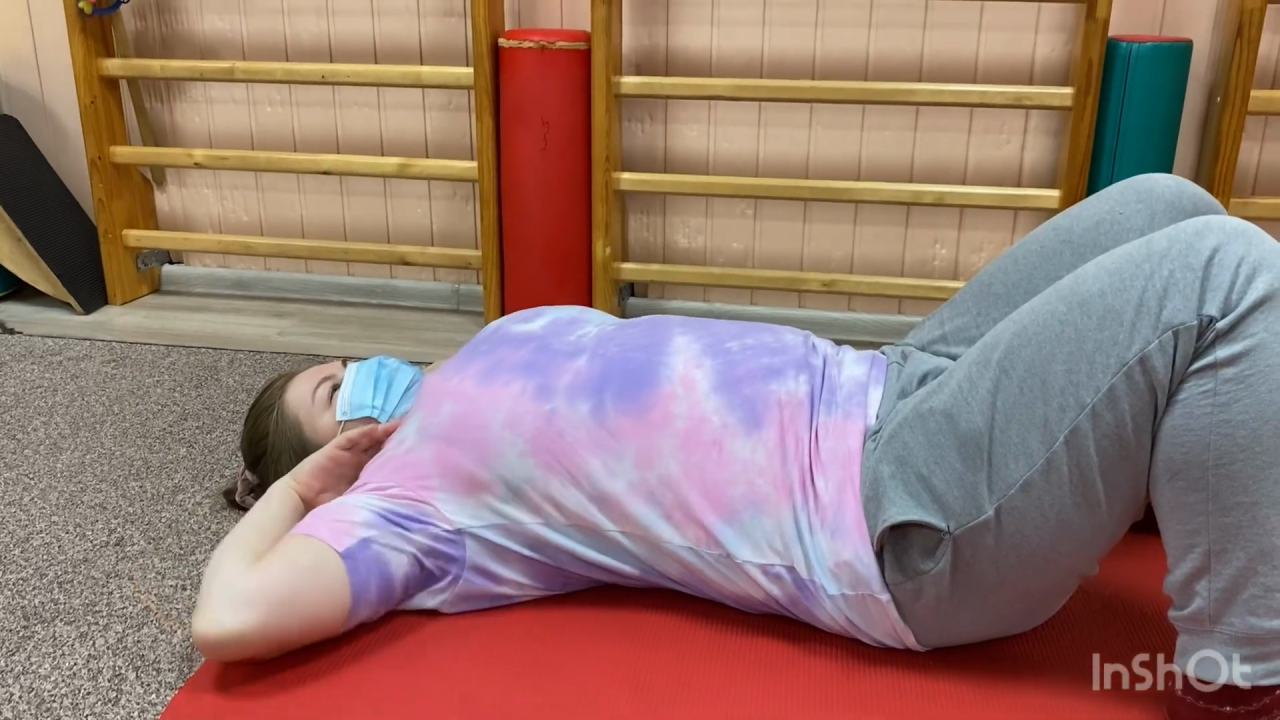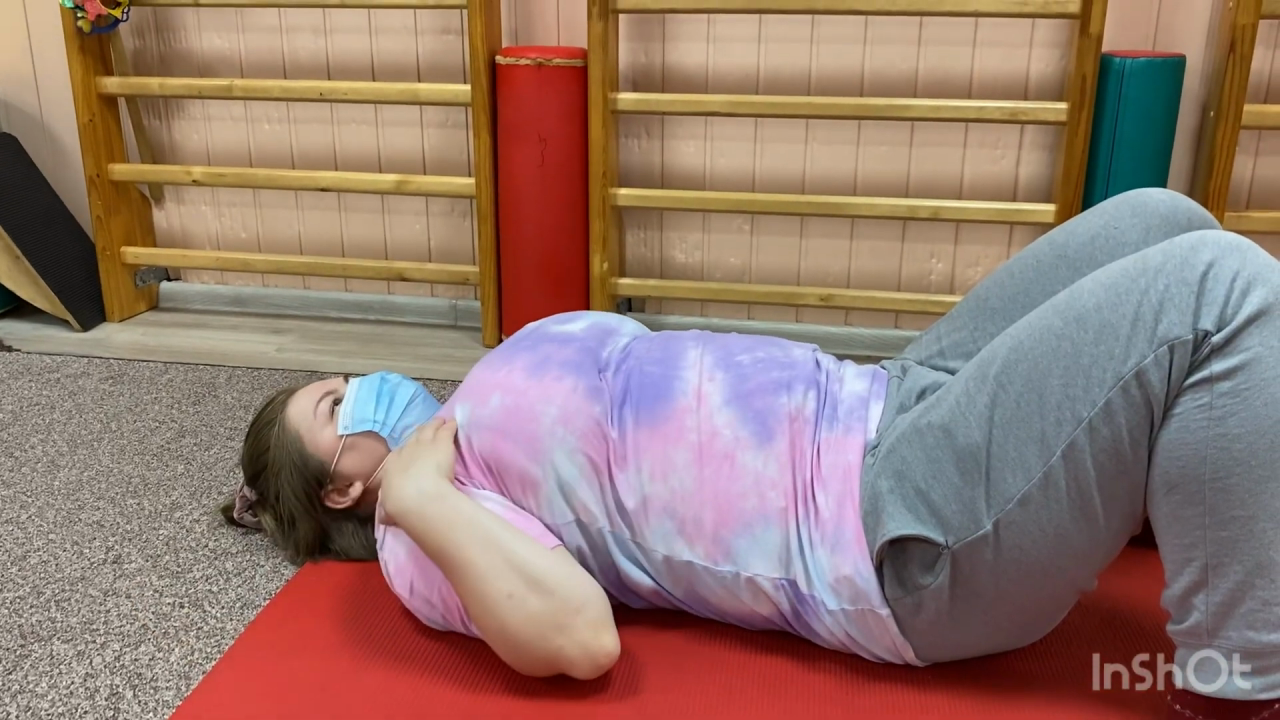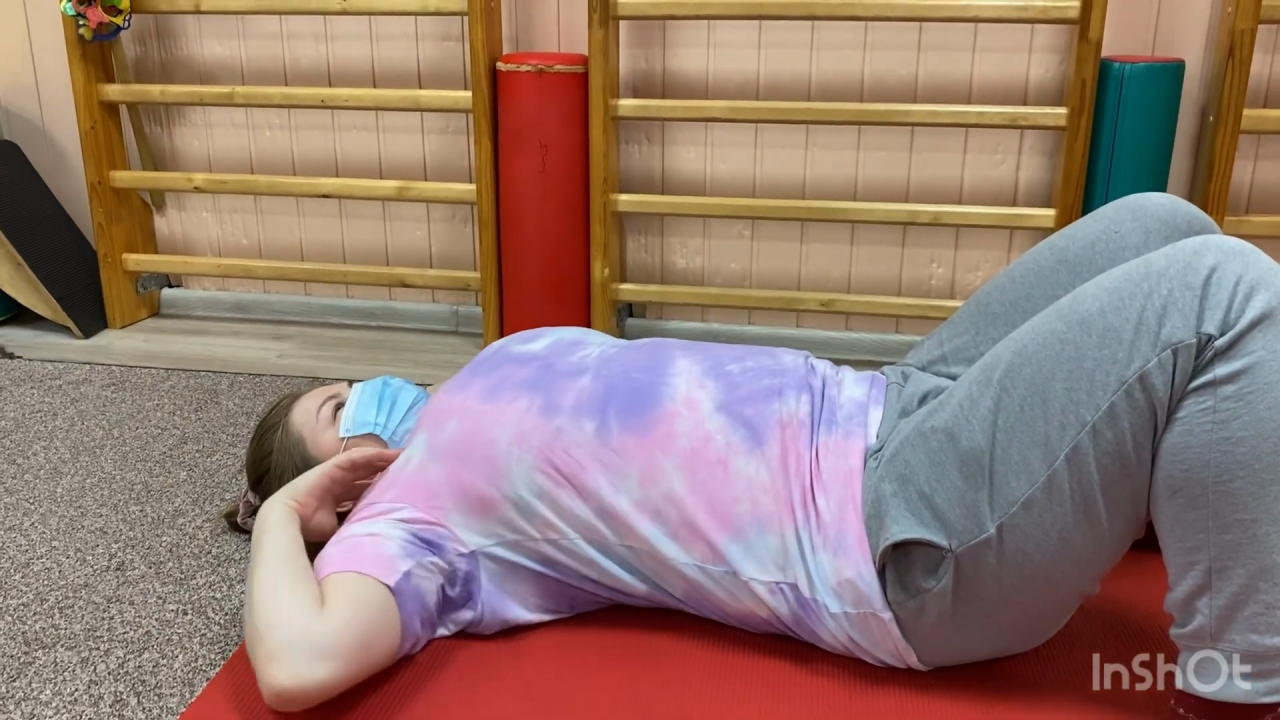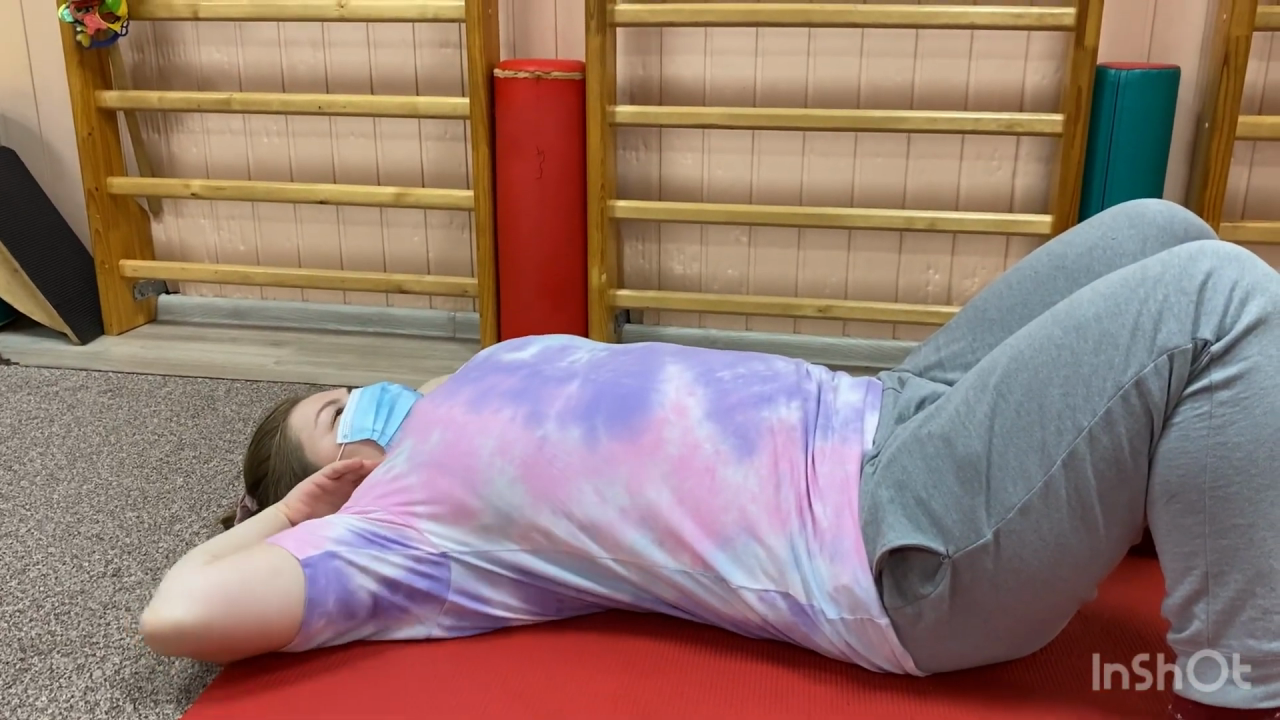
dt=1s
person 1, frame 1
left shoulder: (464, 404)
right shoulder: (409, 495)
right elbow: (227, 619)
right wrist: (297, 484)
left hip: (887, 395)
right hip: (906, 522)
left knee: (1165, 208)
person 1, frame 2
left shoulder: (476, 421)
right shoulder: (428, 529)
right wrist: (414, 495)
left hip: (887, 409)
right hip: (909, 537)
left knee: (1159, 221)
person 1, frame 3
left shoulder: (466, 423)
right shoulder: (406, 515)
right wrist: (278, 515)
left hip: (887, 414)
right hip: (911, 541)
left knee: (1160, 228)
person 1, frame 4
left shoulder: (473, 404)
right shoulder: (398, 520)
right elbow: (181, 614)
right wrist: (281, 510)
left hip: (884, 421)
right hip: (904, 544)
left knee: (1156, 234)
